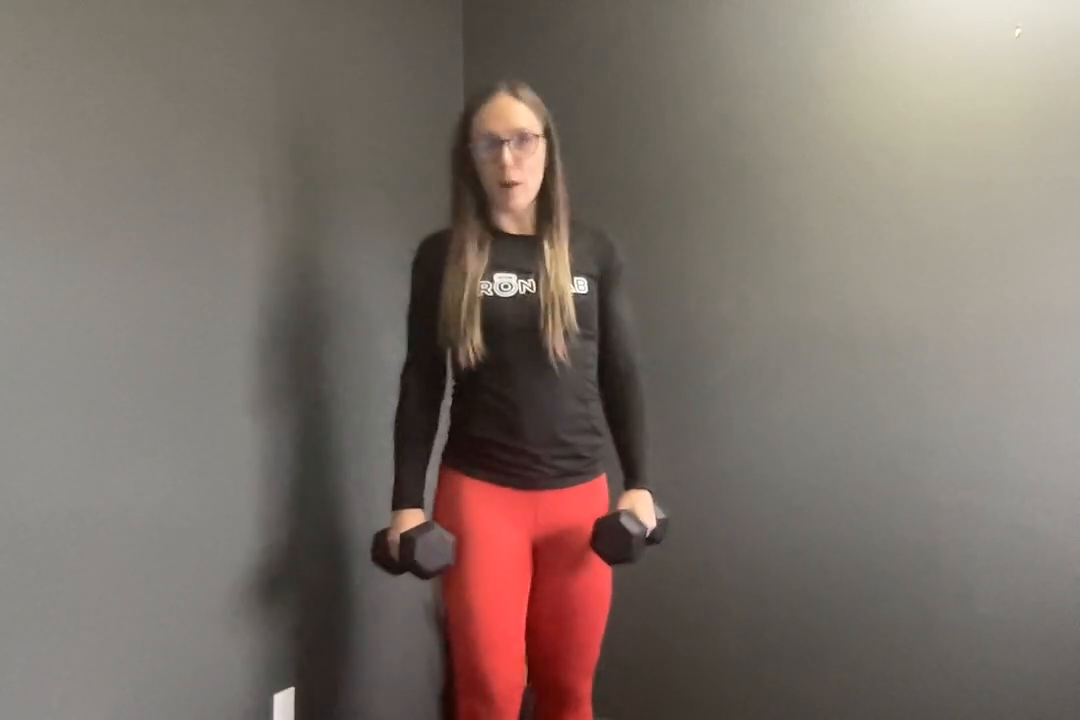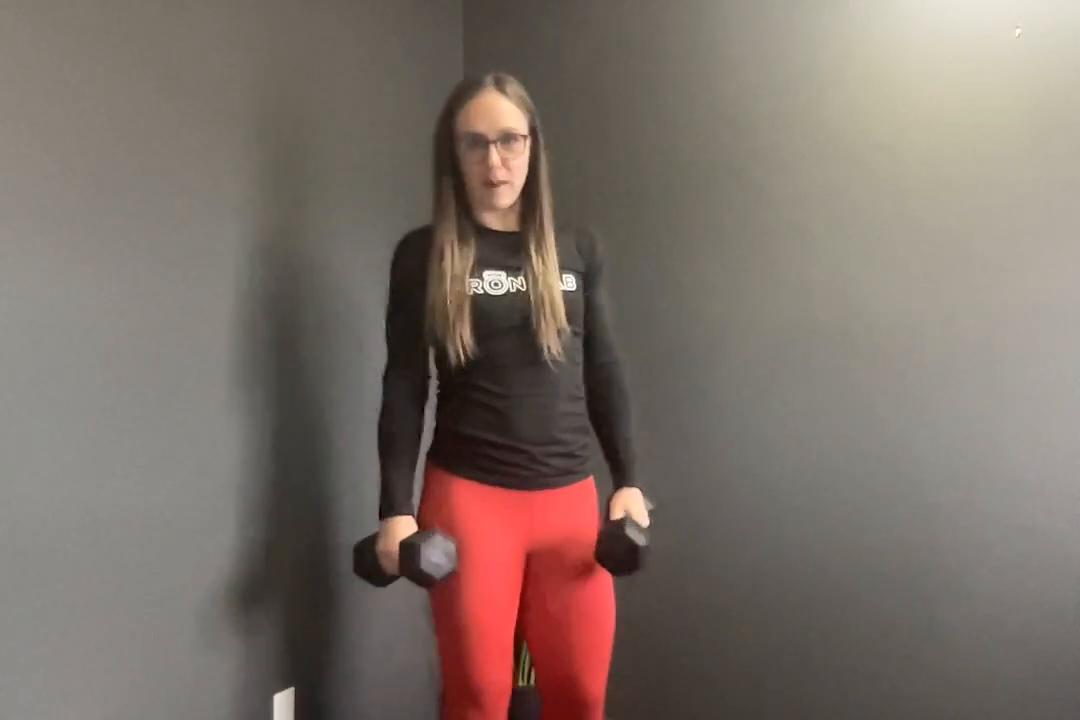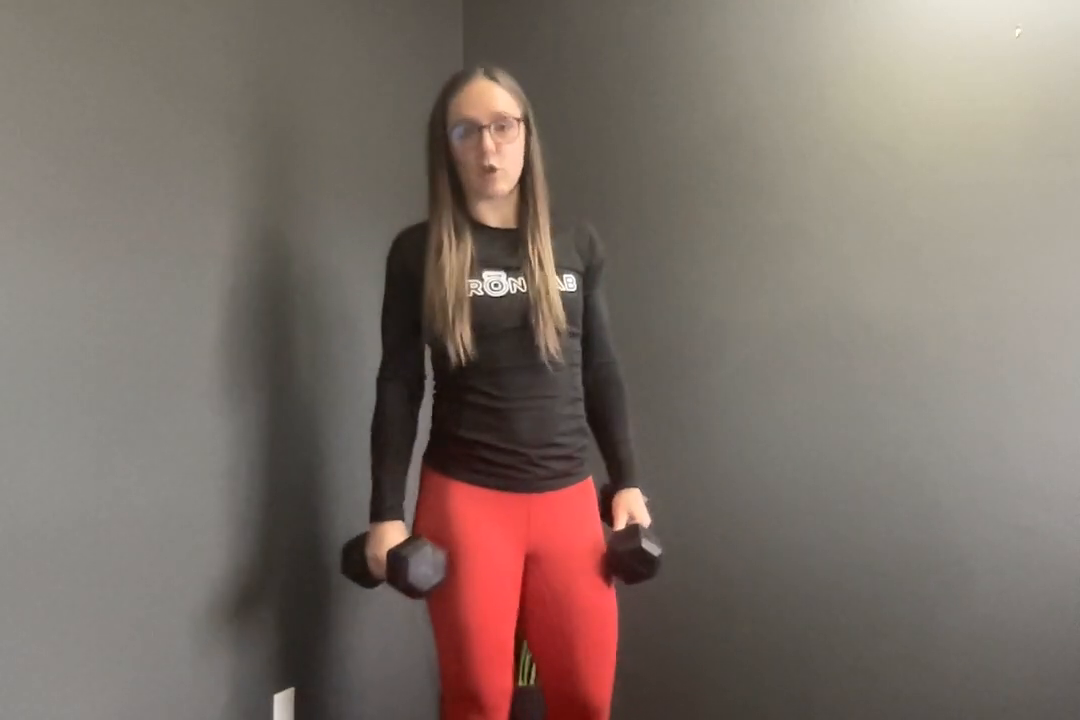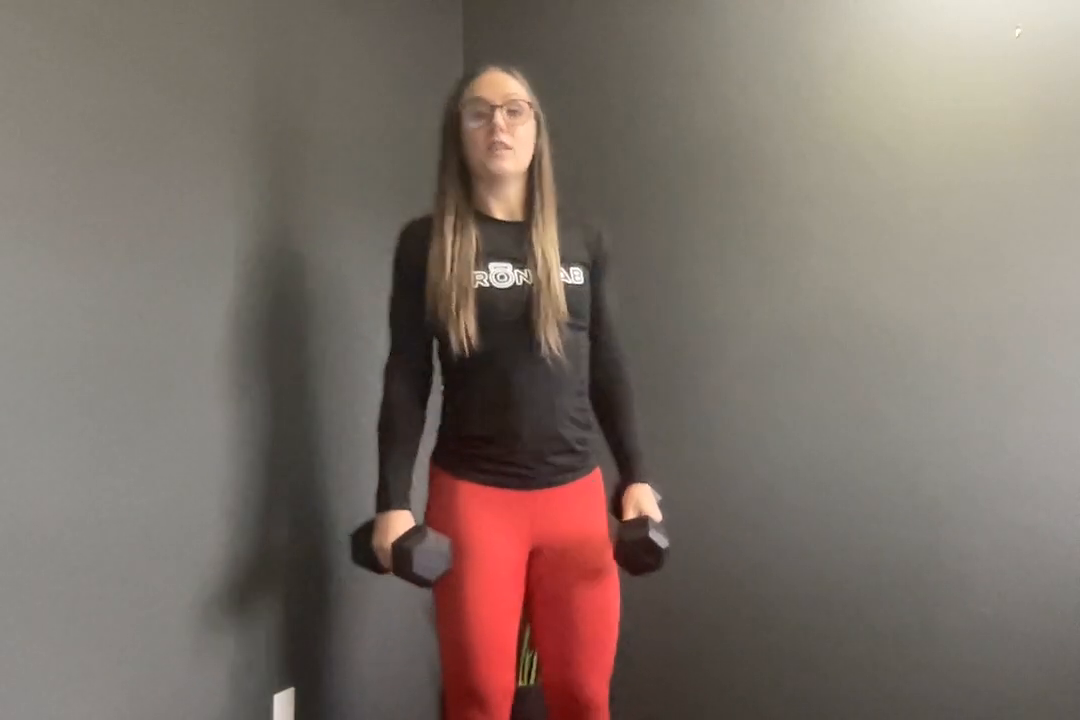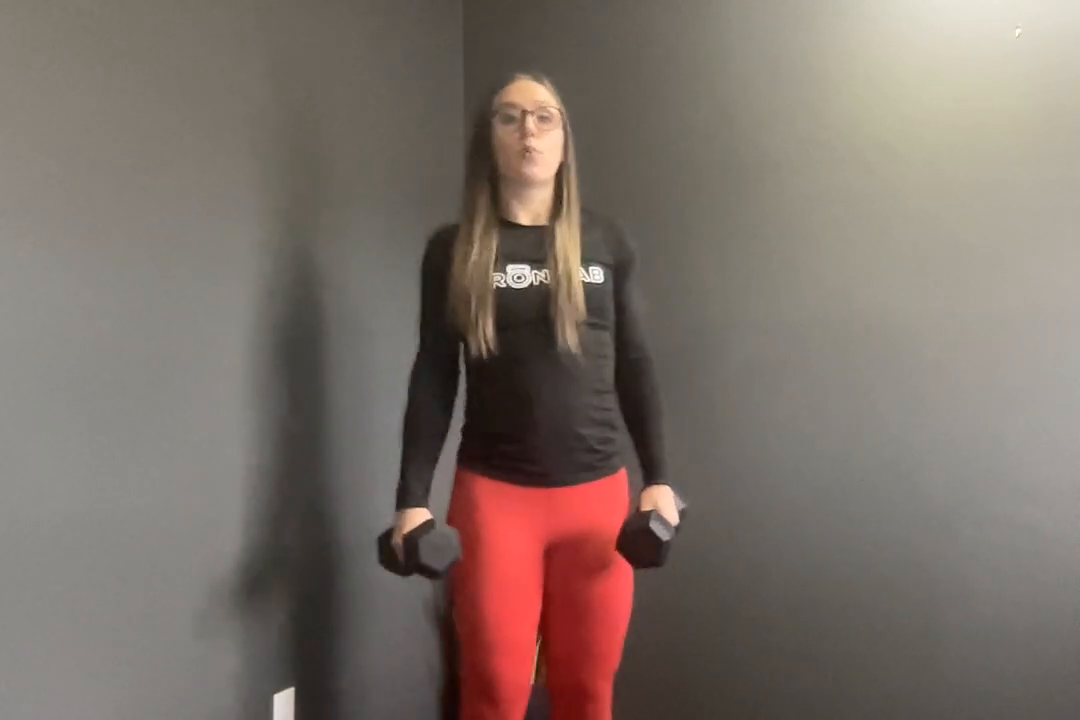
dt=0.4s
person 1, frame 1
left shoulder: (594, 251)
right shoulder: (442, 256)
left elbow: (620, 372)
right elbow: (421, 384)
left wrist: (638, 483)
right wrist: (407, 500)
left hip: (578, 495)
right hip: (477, 494)
person 1, frame 2
left shoulder: (577, 248)
right shoulder: (421, 254)
left elbow: (603, 371)
right elbow: (404, 386)
left wrist: (627, 481)
right wrist: (396, 507)
left hip: (569, 496)
right hip: (466, 496)
person 1, frame 3
left shoulder: (577, 244)
right shoulder: (418, 251)
left elbow: (601, 372)
right elbow: (399, 386)
left wrist: (628, 483)
right wrist: (386, 512)
left hip: (568, 498)
right hip: (464, 500)
person 1, frame 4
left shoulder: (582, 240)
right shoulder: (425, 245)
left elbow: (606, 366)
right elbow: (406, 379)
left wrist: (635, 477)
right wrist: (393, 501)
left hip: (575, 492)
right hip: (471, 495)
person 1, frame 5
left shoulder: (607, 241)
right shoulder: (453, 249)
left elbow: (635, 365)
right elbow: (433, 379)
left wrist: (658, 478)
right wrist: (413, 497)
left hip: (597, 491)
right hip: (492, 494)
